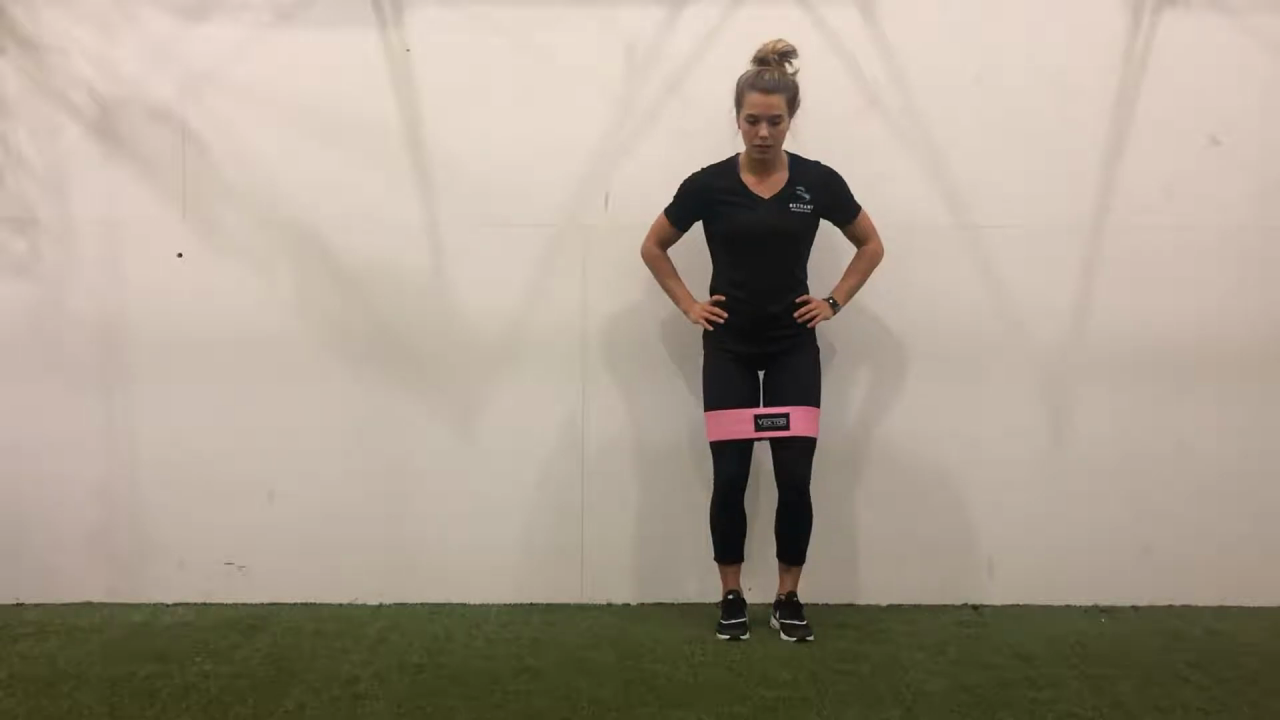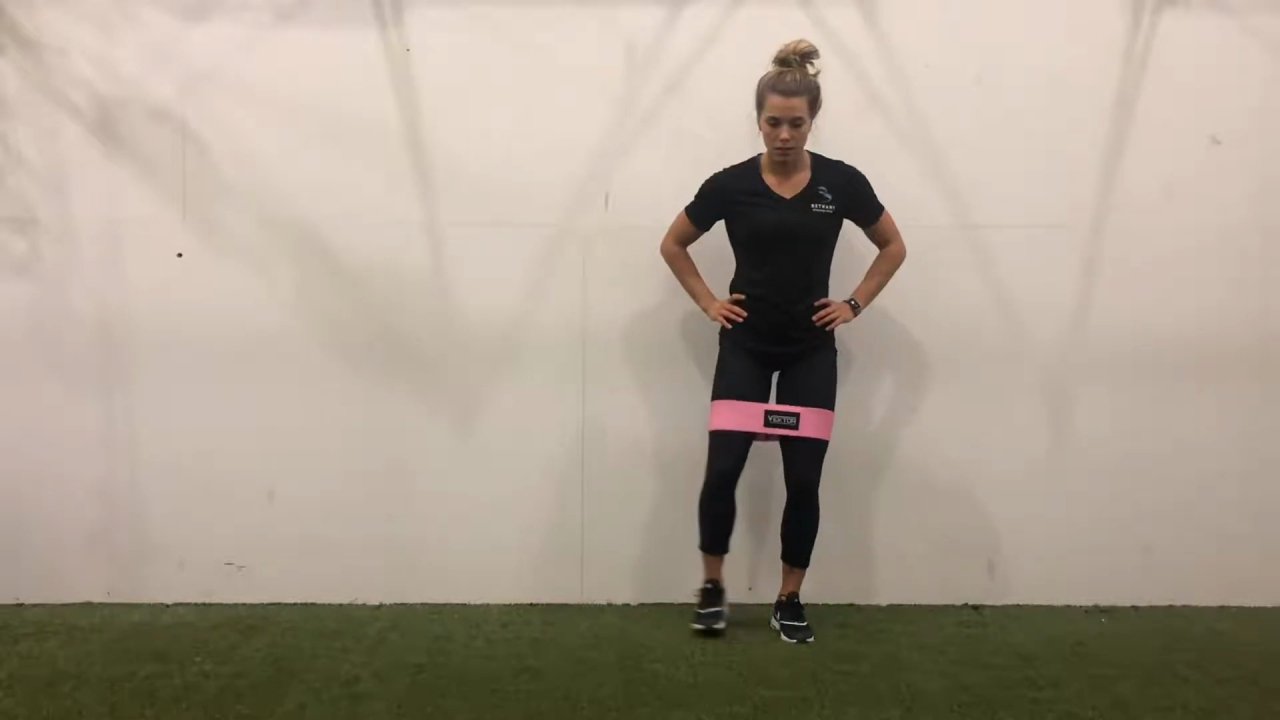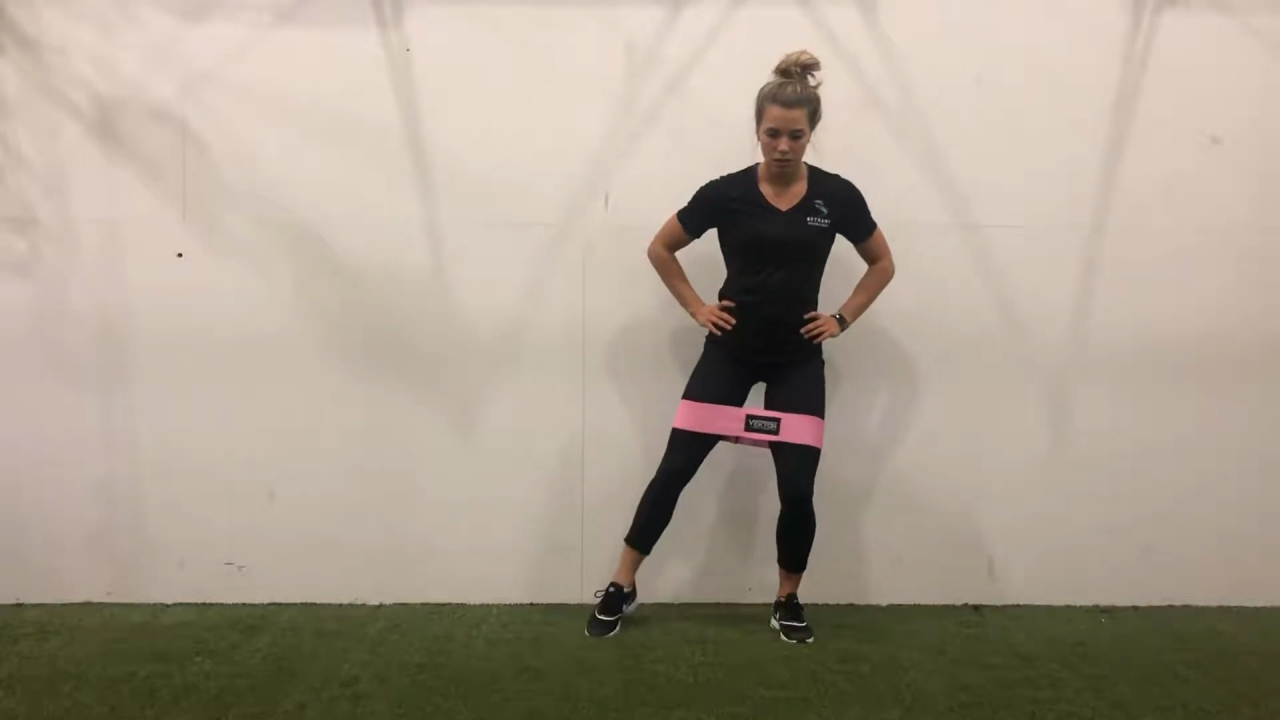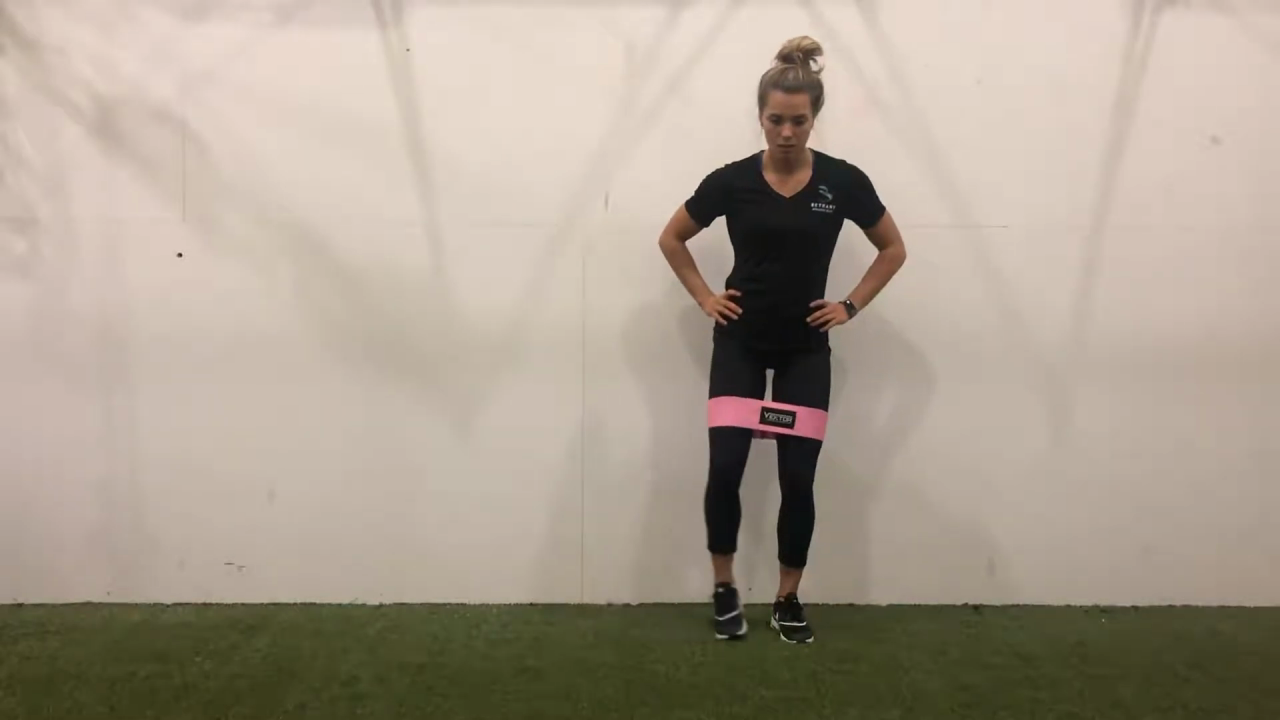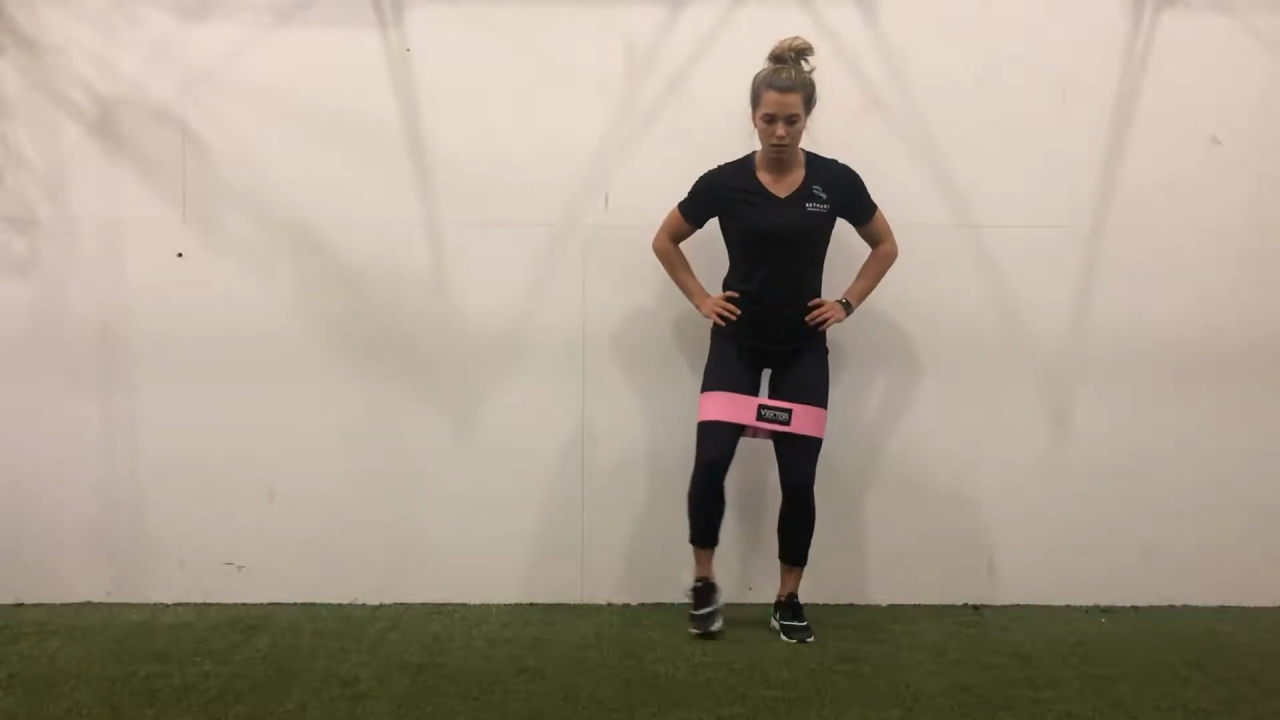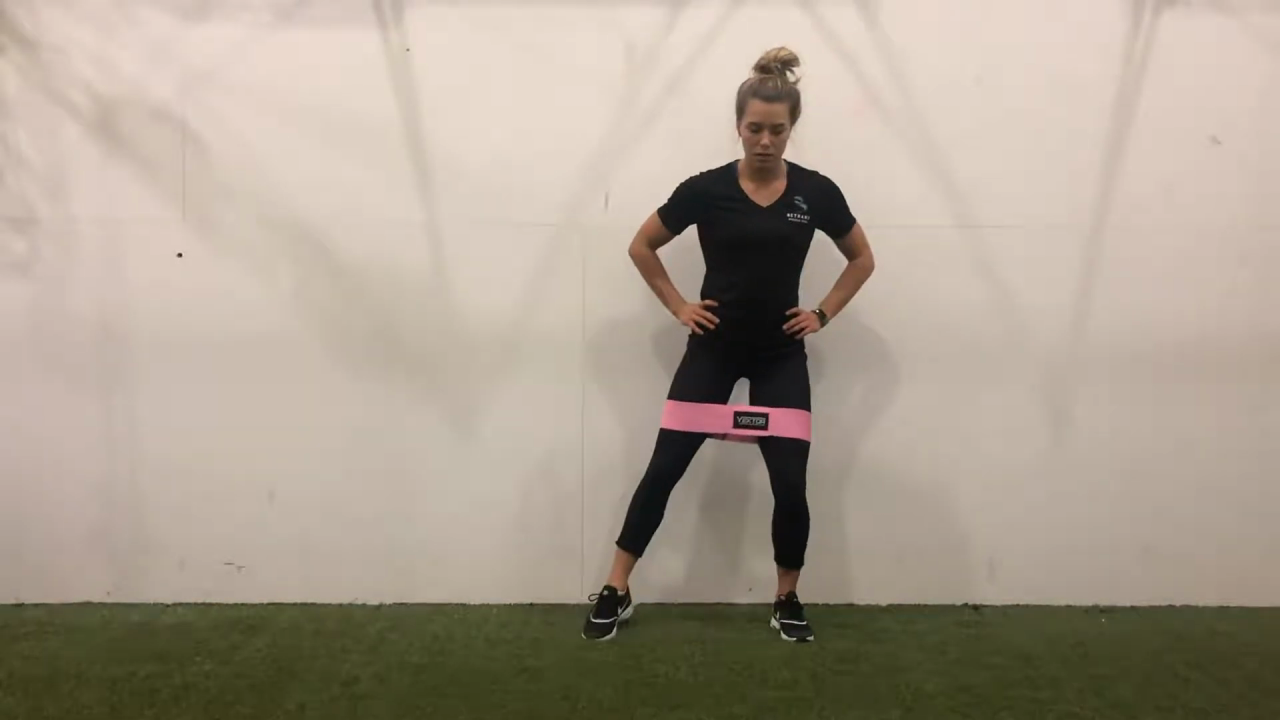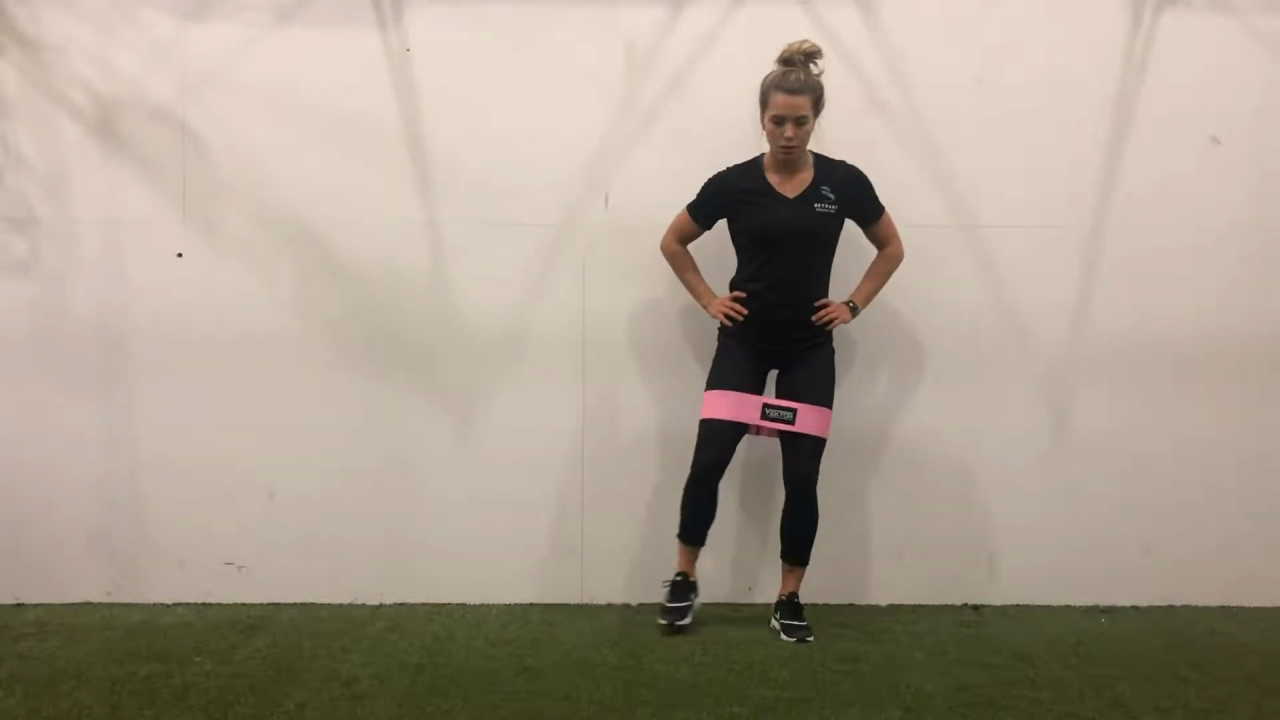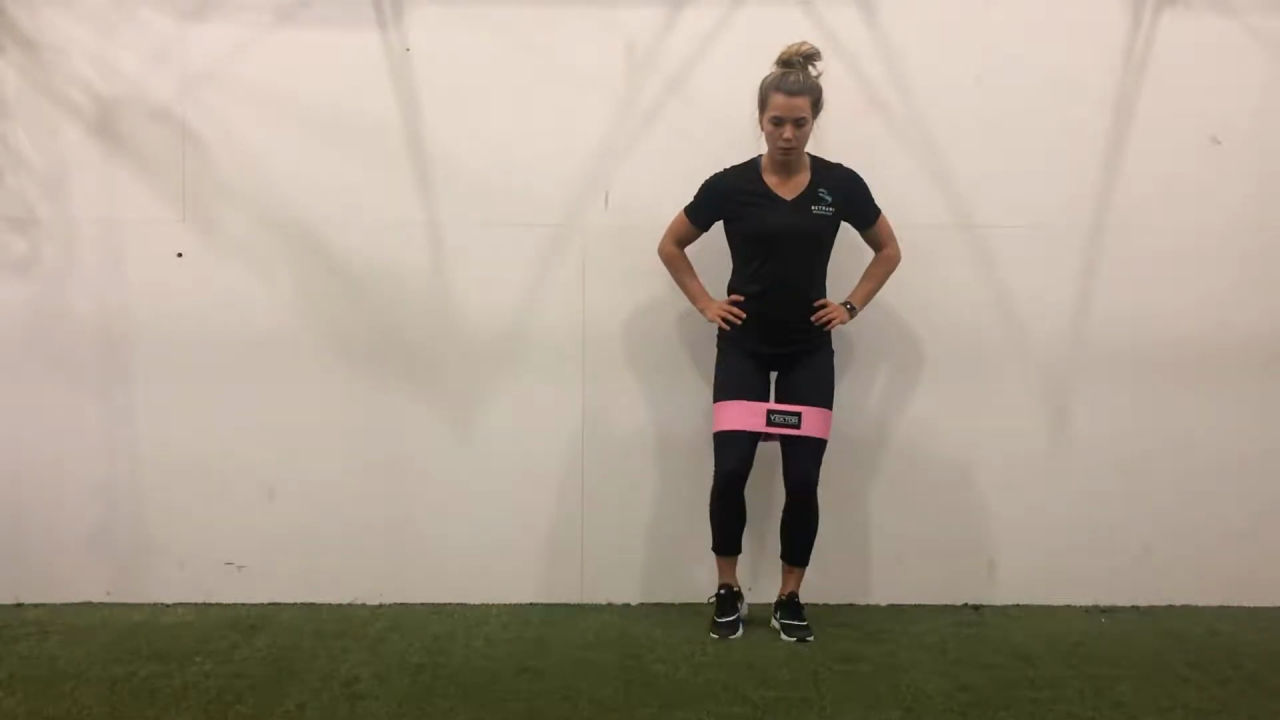
dt=0.5s
person 1, frame 1
left shoulder: (818, 181)
right shoulder: (709, 184)
left elbow: (870, 246)
right elbow: (653, 247)
left wrist: (833, 302)
right wrist: (689, 304)
left hip: (793, 348)
right hip: (729, 348)
left knee: (795, 481)
right knee: (730, 479)
left ankle: (788, 599)
right ankle: (731, 596)
person 1, frame 2
left shoulder: (842, 182)
right shoulder: (730, 184)
left elbow: (893, 248)
right elbow: (672, 245)
left wrist: (852, 304)
right wrist: (707, 302)
left hip: (810, 351)
right hip: (744, 346)
left knee: (803, 482)
right knee: (722, 472)
left ankle: (788, 601)
right ankle: (712, 586)
person 1, frame 3
left shoulder: (837, 196)
right shoulder: (726, 193)
left elbow: (883, 265)
right elbow: (660, 249)
left wrist: (842, 319)
right wrist: (695, 307)
left hip: (798, 361)
right hip: (730, 353)
left knee: (798, 491)
right knee: (675, 470)
left ankle: (788, 602)
right ankle: (621, 587)
person 1, frame 4
left shoulder: (843, 180)
right shoulder: (731, 180)
left elbow: (893, 250)
right elbow: (672, 239)
left wrist: (850, 306)
right wrist: (705, 298)
left hip: (806, 349)
right hip: (739, 343)
left knee: (798, 481)
right knee: (724, 470)
left ankle: (788, 600)
right ankle: (724, 590)
person 1, frame 5
left shoulder: (836, 180)
right shoulder: (725, 181)
left elbow: (885, 246)
right elbow: (665, 241)
left wrist: (847, 303)
right wrist: (701, 299)
left hip: (802, 349)
right hip: (736, 343)
left knee: (799, 481)
right knee: (710, 464)
left ankle: (788, 600)
right ankle: (704, 584)
person 1, frame 6
left shoulder: (816, 192)
right shoulder: (705, 189)
left elbow: (862, 260)
right elbow: (641, 246)
left wrist: (823, 314)
right wrist: (677, 306)
left hip: (781, 357)
right hip: (713, 351)
left knee: (791, 486)
right knee: (665, 470)
left ankle: (787, 601)
right ankle: (615, 592)
person 1, frame 7
left shoulder: (845, 182)
right shoulder: (734, 182)
left elbow: (891, 249)
right elbow: (673, 242)
left wrist: (852, 304)
right wrist: (708, 300)
left hip: (809, 349)
right hip: (744, 342)
left knee: (803, 481)
right knee: (708, 462)
left ankle: (789, 601)
right ankle: (683, 579)
person 1, frame 8
left shoulder: (841, 184)
right shoulder: (731, 184)
left elbow: (888, 251)
right elbow: (671, 246)
left wrist: (851, 305)
right wrist: (705, 303)
left hip: (808, 351)
right hip: (743, 346)
left knee: (802, 481)
right knee: (731, 472)
left ankle: (789, 599)
right ankle: (729, 591)
